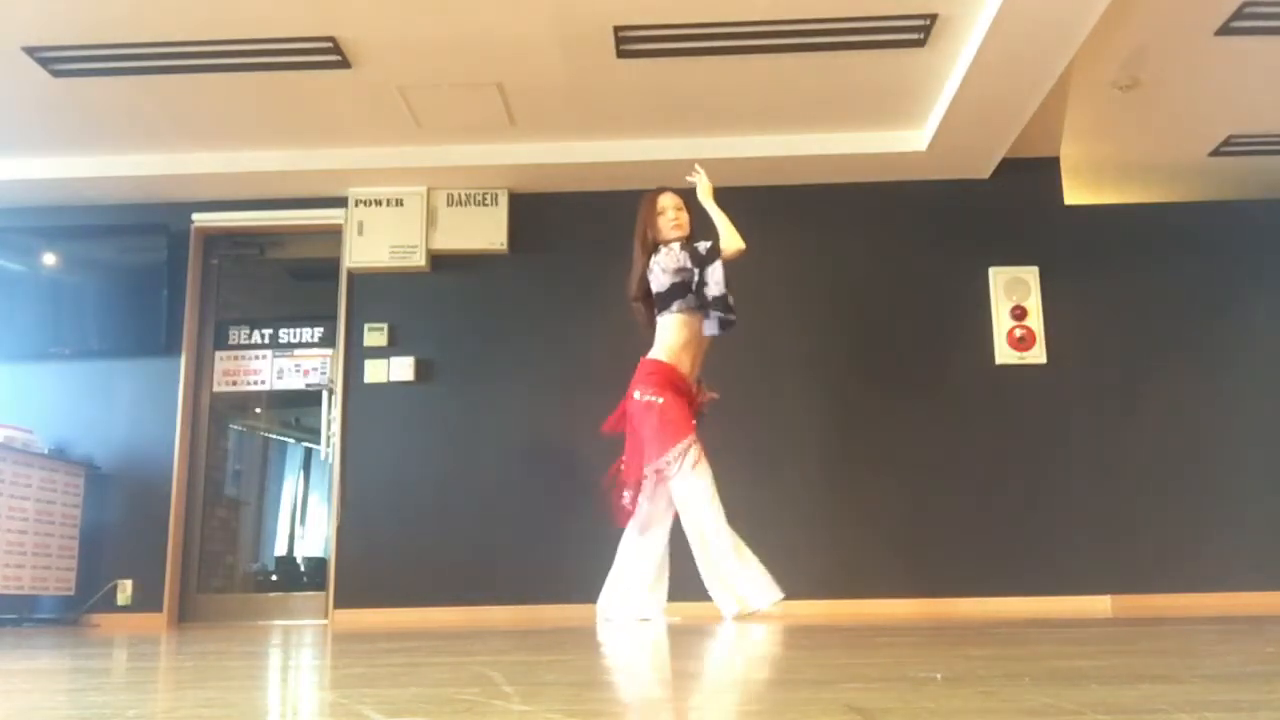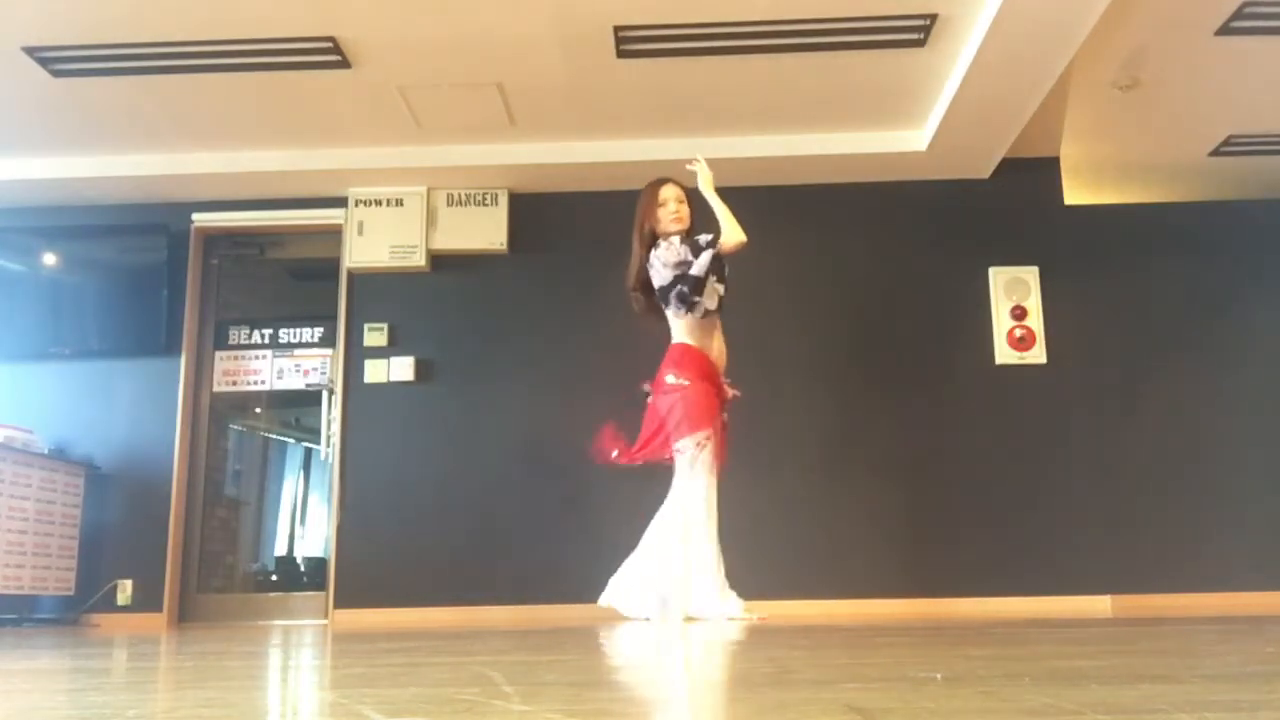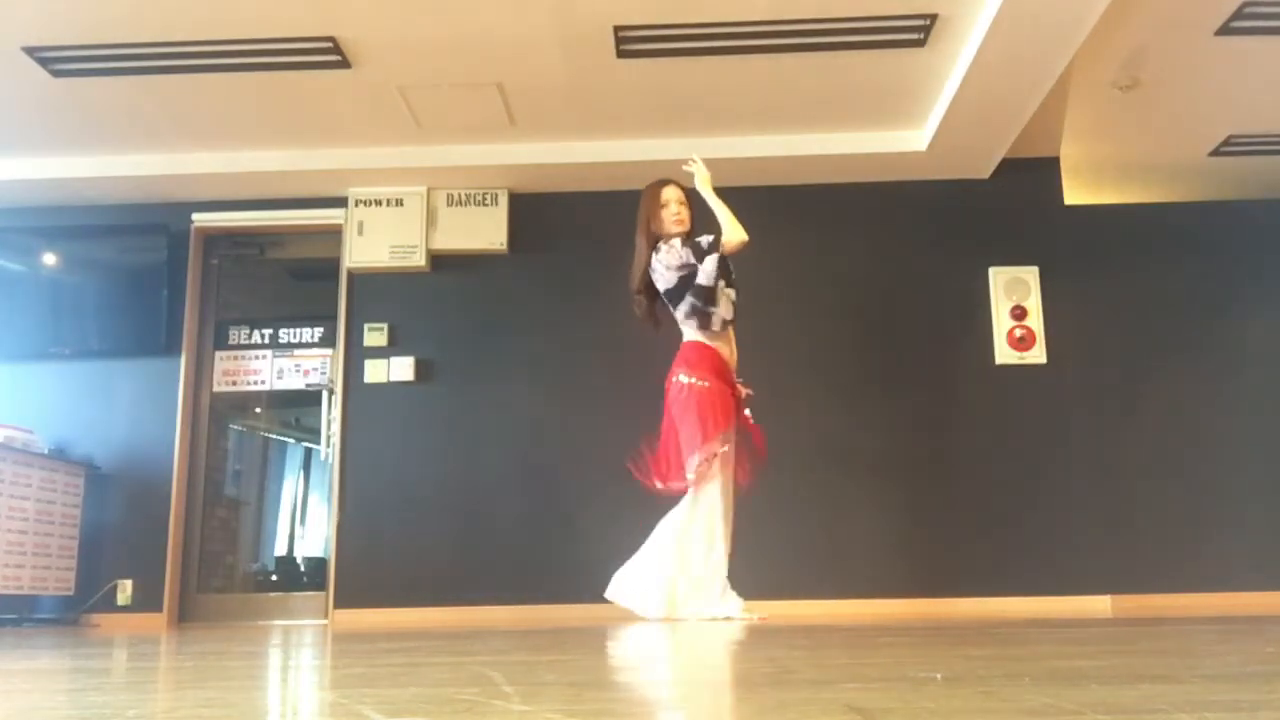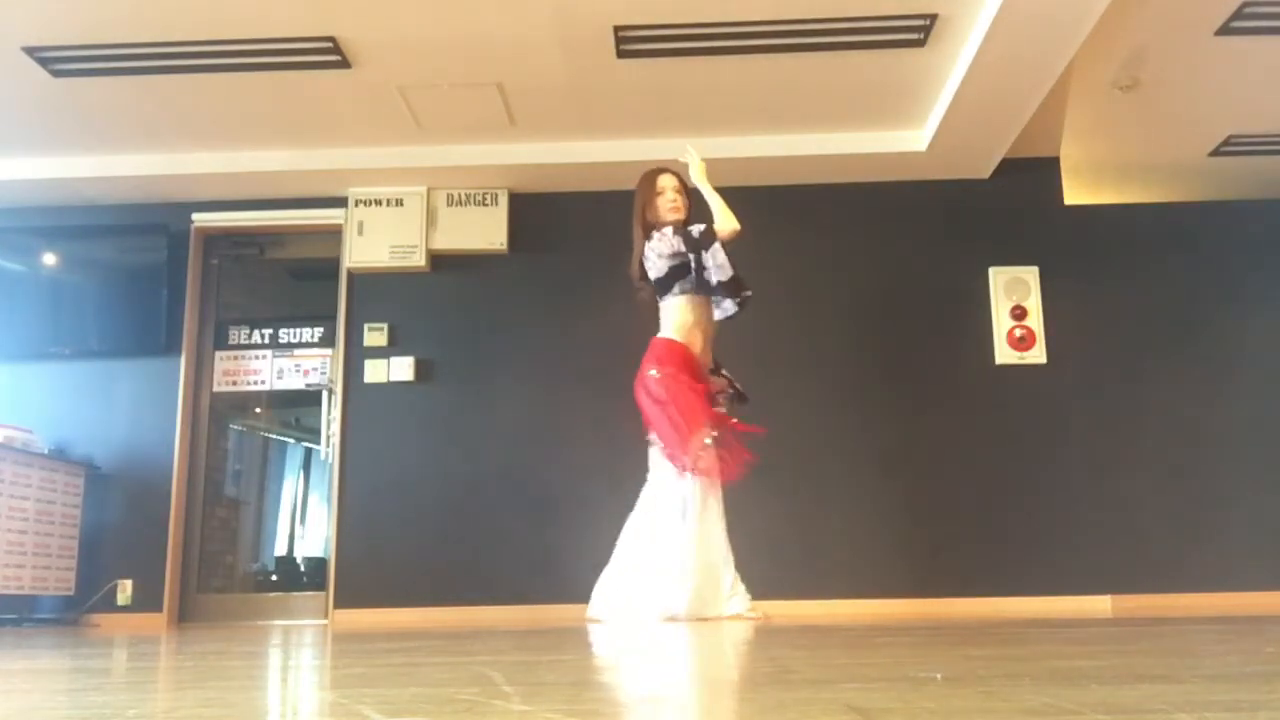
dt=0.2s
person 1, frame 1
left shoulder: (684, 262)
right shoulder: (667, 257)
right elbow: (734, 246)
right wrist: (708, 199)
left hip: (673, 392)
right hip: (657, 388)
left knee: (655, 498)
right knee: (698, 496)
left ankle: (630, 600)
right ankle: (738, 592)
person 1, frame 2
left shoulder: (685, 253)
right shoulder: (668, 251)
right elbow: (735, 239)
right wrist: (710, 191)
left hip: (700, 381)
right hip: (686, 375)
left knee: (692, 493)
right knee: (694, 491)
left ankle: (643, 593)
right ankle: (705, 597)
person 1, frame 3
left shoulder: (690, 257)
right shoulder: (670, 253)
right elbow: (738, 238)
right wrist: (709, 189)
left hip: (715, 381)
right hip: (700, 374)
left knee: (712, 493)
right knee: (706, 492)
left ankle: (698, 595)
right ankle: (699, 596)
person 1, frame 4
left shoulder: (682, 246)
right shoulder: (663, 241)
right elbow: (730, 227)
right wrist: (704, 181)
left hip: (688, 374)
right hip: (669, 369)
left knee: (672, 486)
right knee: (693, 483)
